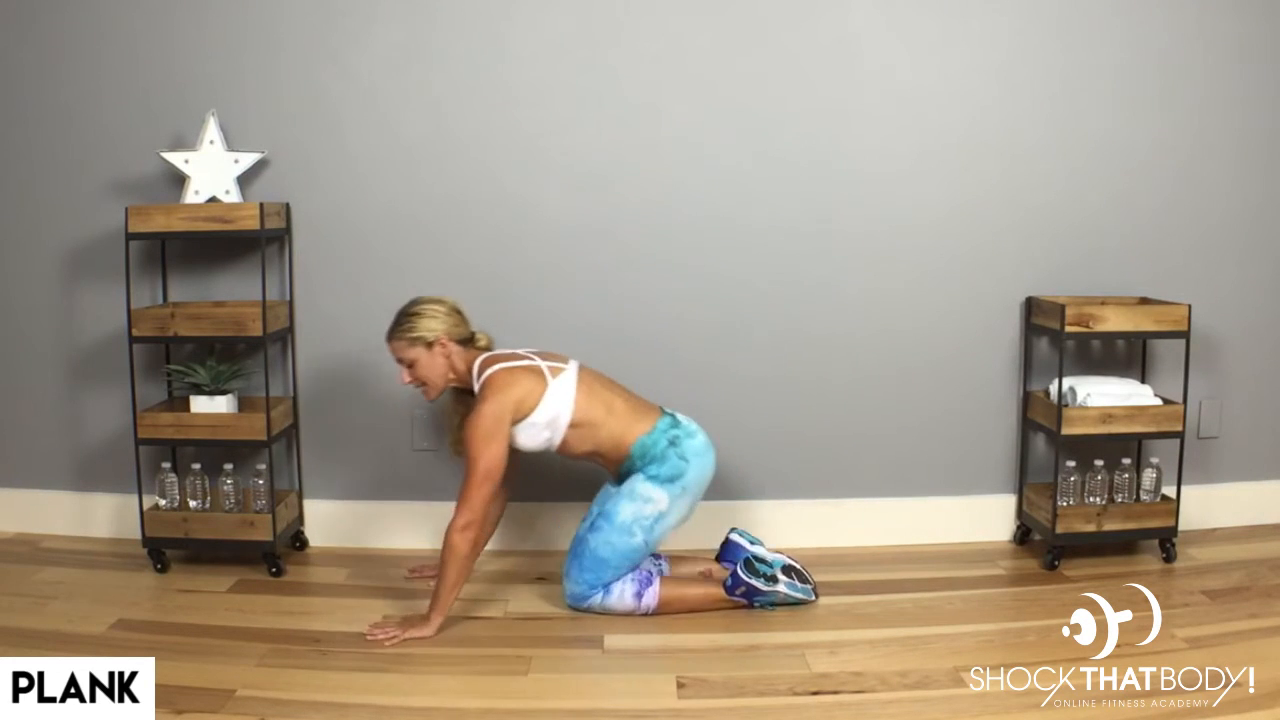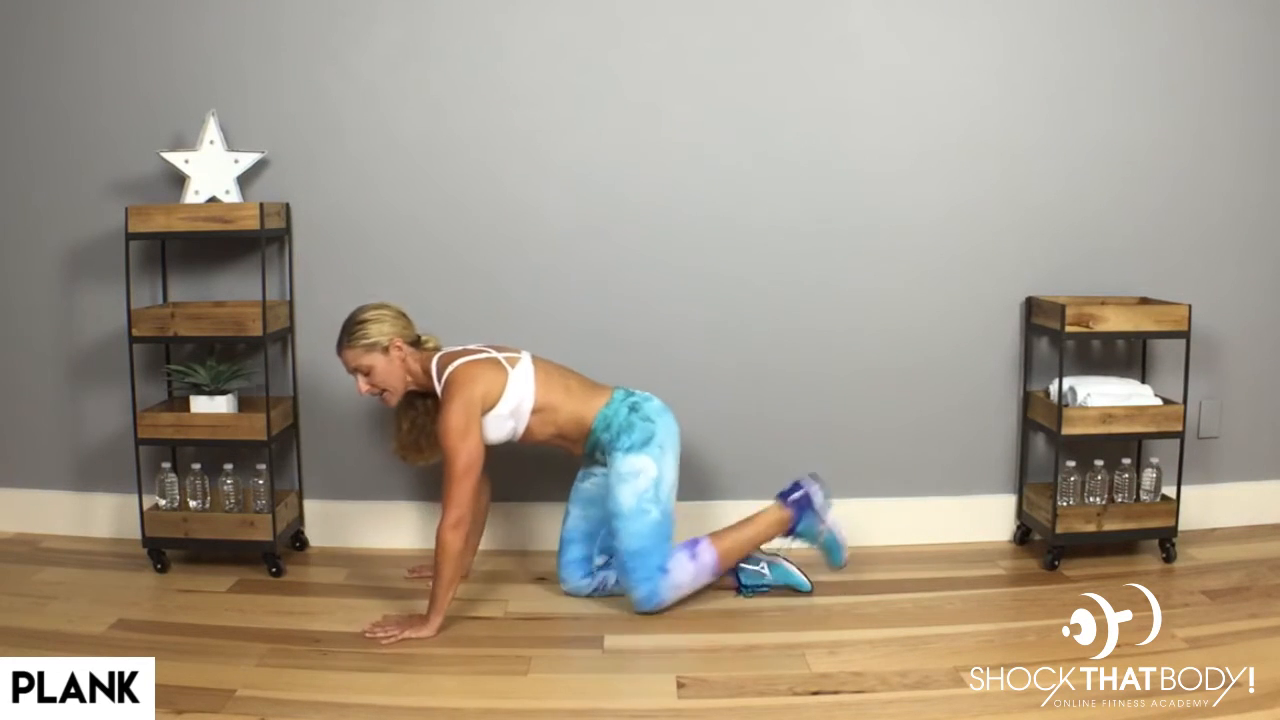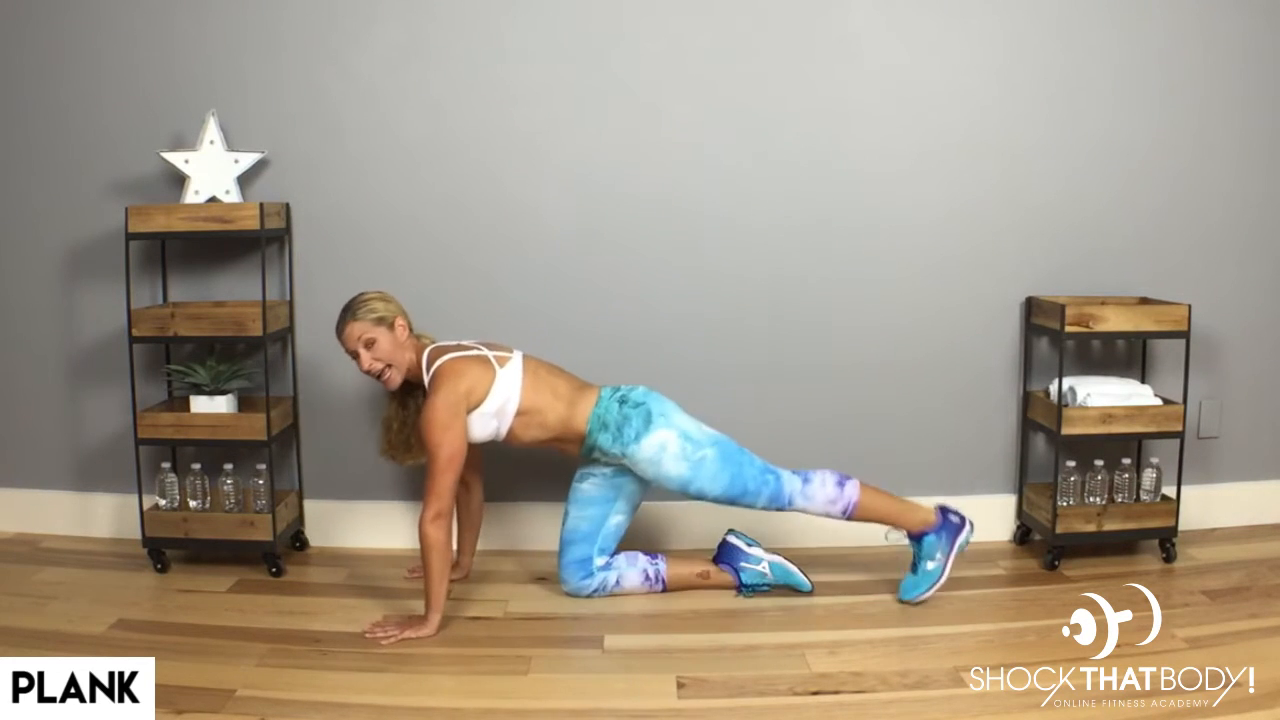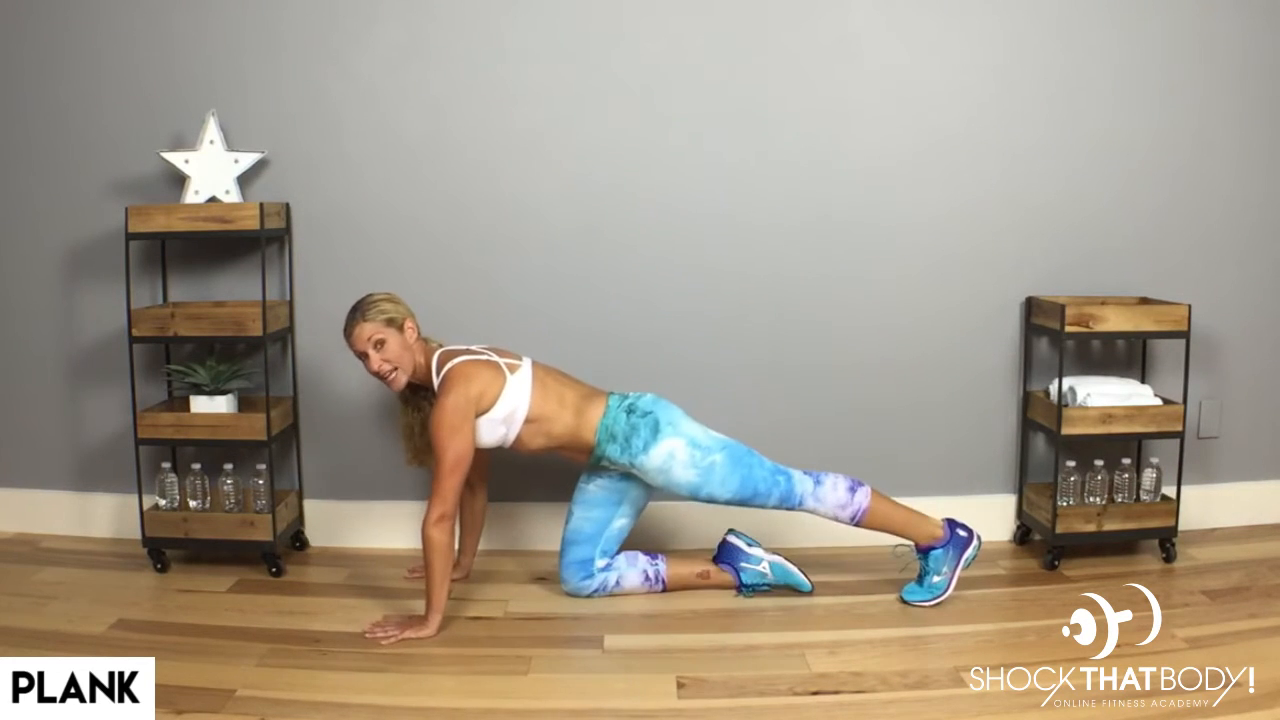
dt=0.4s
person 1, frame 1
left shoulder: (493, 398)
right shoulder: (498, 371)
left elbow: (467, 521)
right elbow: (494, 492)
left wrist: (431, 619)
right wrist: (455, 564)
left hip: (670, 460)
right hip: (663, 451)
left knee: (584, 589)
right knee: (597, 566)
left ankle: (741, 587)
right ankle: (732, 564)
person 1, frame 2
left shoulder: (457, 393)
right shoulder: (448, 375)
left elbow: (455, 520)
right elbow: (477, 486)
left wrist: (431, 619)
right wrist: (457, 565)
left hip: (635, 428)
right hip: (609, 444)
left knee: (649, 590)
right knee: (579, 577)
left ankle: (791, 509)
right ankle: (741, 565)
person 1, frame 3
left shoulder: (444, 388)
right shoulder: (441, 373)
left elbow: (435, 514)
right elbow: (469, 480)
left wrist: (431, 618)
right wrist: (462, 563)
left hip: (632, 423)
right hip: (607, 449)
left knee: (775, 490)
right knee: (582, 576)
left ankle: (935, 524)
right ankle: (736, 569)
person 1, frame 4
left shoulder: (453, 392)
right shoulder: (453, 373)
left elbow: (439, 515)
right elbow: (474, 484)
left wrist: (430, 619)
right wrist: (463, 562)
left hip: (641, 432)
right hip: (613, 457)
left knee: (784, 487)
right knee: (582, 576)
left ankle: (943, 537)
right ankle: (735, 568)
